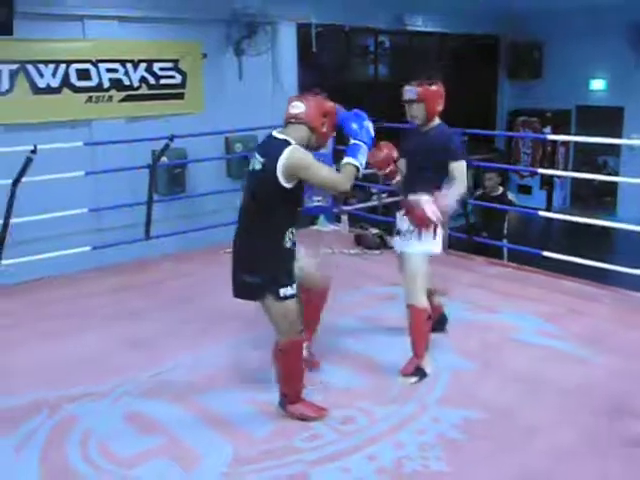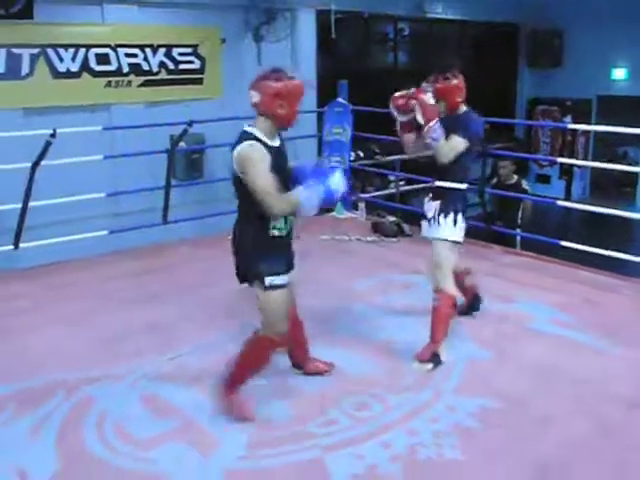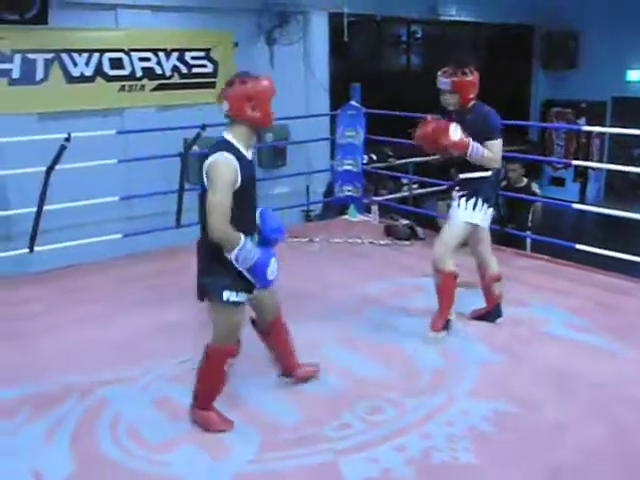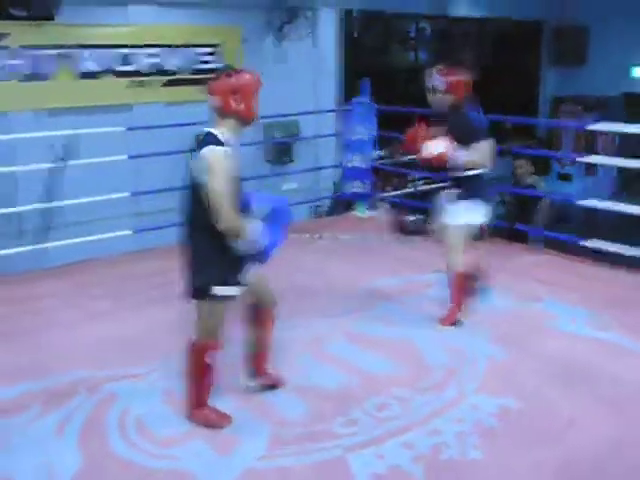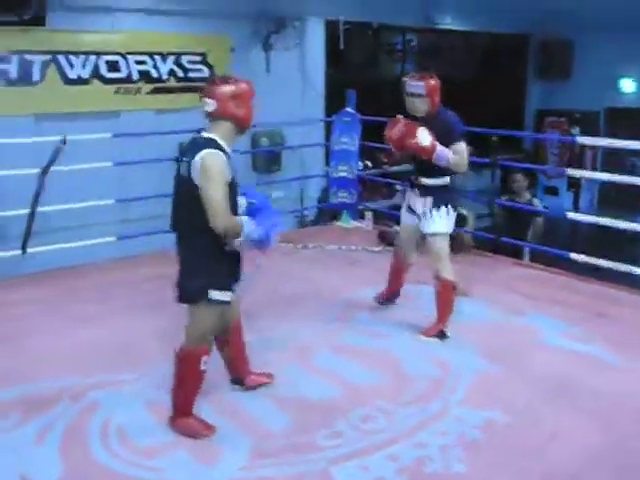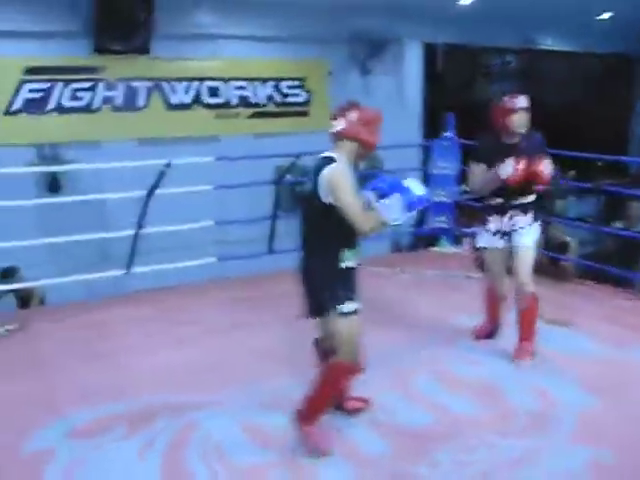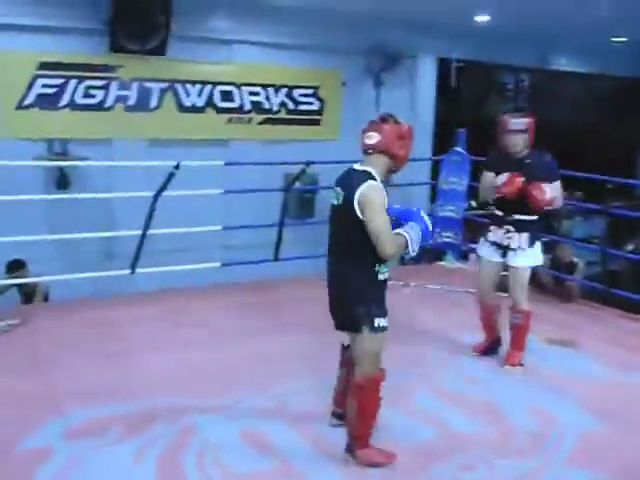
dt=0.3s
person 1, frame 1
left shoulder: (272, 142)
right shoulder: (294, 156)
right elbow: (342, 184)
right wrist: (359, 145)
left hip: (267, 244)
right hip: (264, 255)
left knee: (317, 288)
right knee: (291, 332)
left ankle: (294, 347)
right ankle: (291, 399)
person 1, frame 2
left shoulder: (271, 140)
right shoulder: (248, 150)
right elbow: (277, 205)
left wrist: (314, 186)
right wrist: (322, 189)
left hip: (277, 242)
right hip: (259, 248)
left knee: (287, 307)
right knee: (275, 327)
left ankle: (302, 360)
right ankle: (231, 386)
person 1, frame 3
left shoulder: (242, 150)
right shoulder: (223, 160)
right elbow: (218, 229)
left wrist: (261, 221)
right wrist: (253, 258)
left hip: (243, 256)
right hip: (222, 264)
left knee: (269, 313)
right knee: (226, 339)
left ankle: (290, 366)
right ankle: (201, 405)
person 1, frame 4
left shoulder: (219, 145)
right shoulder: (215, 154)
right elbow: (227, 220)
left wrist: (258, 214)
right wrist: (260, 234)
left hip: (227, 249)
right hip: (213, 255)
left knee: (264, 298)
right knee: (209, 333)
left ankle: (258, 369)
right ankle: (197, 405)
person 1, frame 5
left shoulder: (200, 147)
right shoulder: (212, 157)
right elbow: (220, 222)
left wrist: (243, 206)
right wrist: (254, 230)
left hip: (211, 256)
right hip: (206, 259)
left knee: (228, 319)
right knee: (198, 339)
left ankle: (241, 374)
right ankle: (181, 414)
person 1, frame 6
left shoulder: (328, 167)
right shoulder: (337, 172)
right elbow: (366, 224)
left wrist: (372, 193)
right wrist: (398, 202)
left hip: (326, 269)
right hip: (330, 274)
left knee: (331, 340)
right knee: (349, 354)
left ankle: (337, 396)
right ankle: (307, 418)
person 1, frame 7
left shoulder: (347, 178)
right shoulder: (371, 189)
right elbow: (387, 248)
left wrist: (388, 219)
right wrist: (414, 230)
left hip: (343, 280)
right hip: (361, 287)
left knee: (356, 349)
right knee: (369, 368)
left ankle: (343, 408)
right ankle: (359, 443)
person 2, frame 1
left shoulder: (448, 138)
right shoulder: (409, 137)
left elbow: (460, 184)
right elbow: (403, 180)
left wrist: (437, 205)
right wrist: (387, 169)
left hip: (426, 219)
right hip: (407, 214)
left knee: (414, 288)
right knee: (411, 275)
left ankle: (420, 359)
right ankle: (436, 314)
person 2, frame 2
left shoulder: (470, 122)
right shoulder: (442, 118)
left elbow: (444, 155)
right elbow: (412, 149)
left wrist: (429, 119)
right wrist: (404, 119)
left hip: (450, 201)
right hip: (437, 197)
left knee: (440, 273)
right knee: (445, 258)
left ankle: (433, 348)
right ankle: (472, 297)
person 2, frame 3
left shoulder: (486, 117)
right shoulder: (452, 115)
left elbow: (494, 161)
right elbow: (443, 153)
left wrist: (463, 144)
right wrist: (431, 140)
left hip: (477, 191)
right hip: (465, 189)
left knee: (441, 252)
right knee: (482, 252)
left ankle: (444, 314)
right ankle: (493, 306)
person 2, frame 4
left shoulder: (470, 117)
right shoulder: (450, 112)
left elbow: (485, 160)
left wrist: (444, 154)
right wrist: (424, 140)
left hip: (469, 189)
right hip: (457, 185)
left knee: (452, 251)
right knee: (444, 232)
left ankle: (456, 310)
right ankle: (474, 276)
person 2, frame 5
left shoulder: (448, 121)
right shoulder: (415, 118)
left elbow: (461, 164)
left wrist: (431, 148)
right wrist: (398, 141)
left hip: (438, 196)
right hip: (417, 192)
left knee: (439, 260)
right knee: (403, 248)
left ankle: (441, 323)
right ankle: (393, 290)
person 2, frame 6
left shoulder: (534, 140)
right shoulder: (486, 144)
left elbow: (543, 172)
right elbow: (474, 186)
left wrist: (543, 175)
right wrist: (499, 176)
left hip: (525, 215)
right hip: (494, 215)
left knee: (523, 279)
right knee: (494, 277)
left ankle: (526, 340)
right ankle: (492, 323)
person 2, frame 7
left shoulder: (544, 161)
right shoulder: (496, 158)
left elbow: (558, 200)
right elbow: (483, 195)
left wrist: (547, 199)
right wrist: (497, 188)
left hip: (525, 234)
right hip: (497, 230)
left knee: (518, 297)
right knee: (484, 289)
left ankle: (516, 351)
right ankle: (492, 338)
